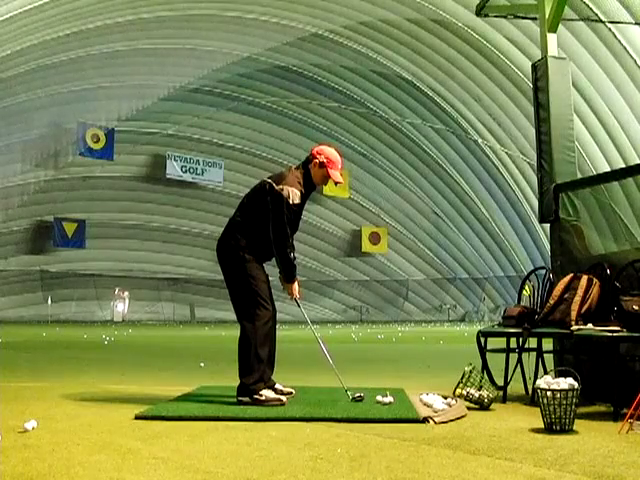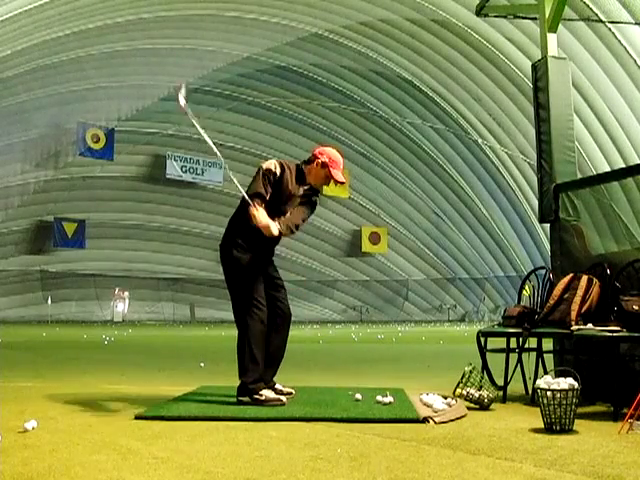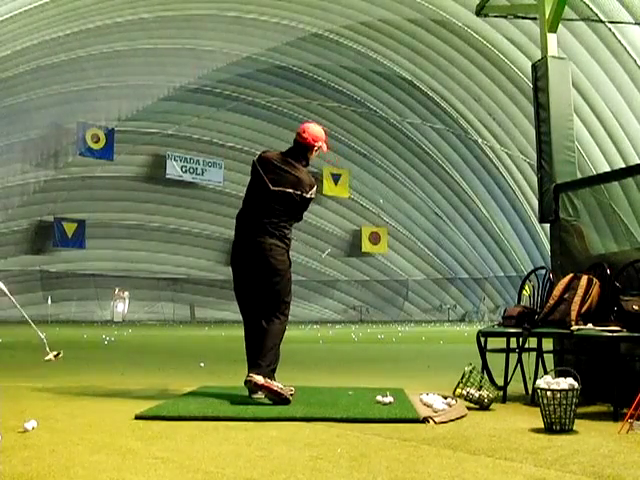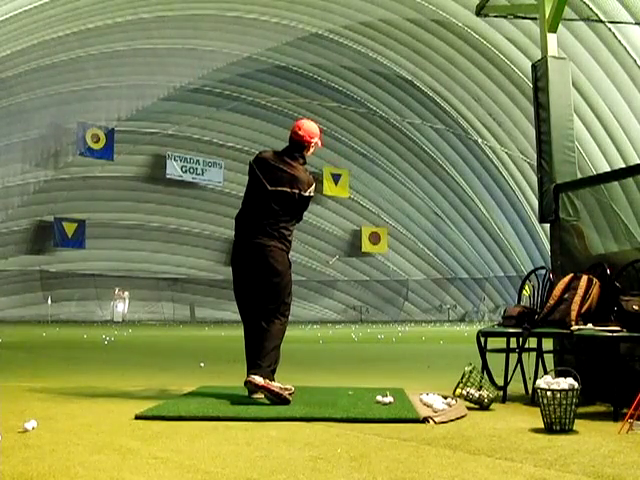
dt=1s
person 1, frame 1
left shoulder: (296, 184)
right shoulder: (289, 187)
left elbow: (284, 235)
right elbow: (280, 237)
left wrist: (288, 273)
right wrist: (290, 277)
left hip: (247, 252)
right hip: (239, 250)
left knee: (266, 314)
right knee: (257, 315)
left ankle: (262, 379)
right ankle: (250, 387)
person 1, frame 2
left shoulder: (310, 197)
right shoulder: (276, 170)
left elbow: (293, 220)
right elbow: (253, 199)
left wrist: (274, 225)
right wrist: (258, 215)
left hip: (263, 255)
right hip: (240, 248)
left knee: (280, 314)
right knee: (255, 315)
left ankle: (264, 380)
right ankle: (250, 387)
person 1, frame 3
left shoulder: (265, 159)
right shoulder: (307, 183)
left hip: (243, 243)
right hip: (272, 249)
left knee: (253, 315)
right knee: (277, 313)
left ankle: (259, 376)
right ankle: (262, 373)
person 1, frame 4
left shoulder: (261, 160)
right shoulder: (305, 181)
left hip: (243, 245)
right hip: (272, 250)
left knee: (253, 315)
right knee: (276, 314)
left ankle: (257, 376)
right ankle: (262, 374)
